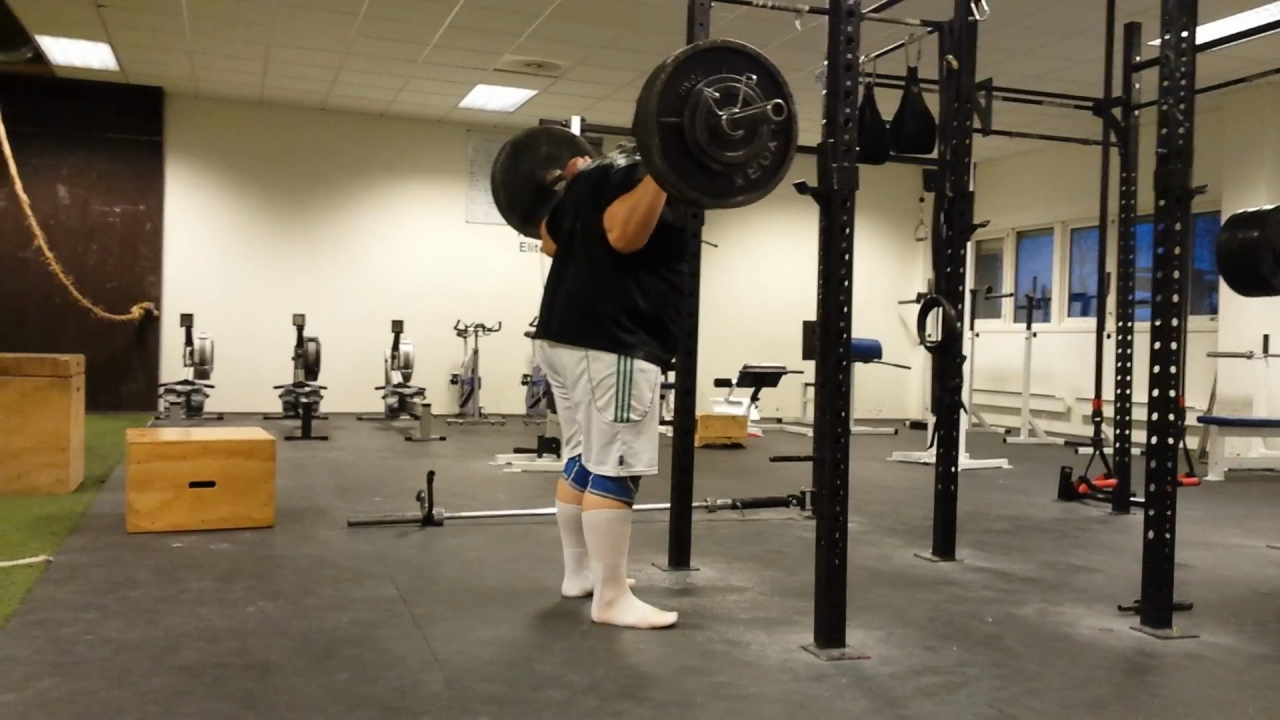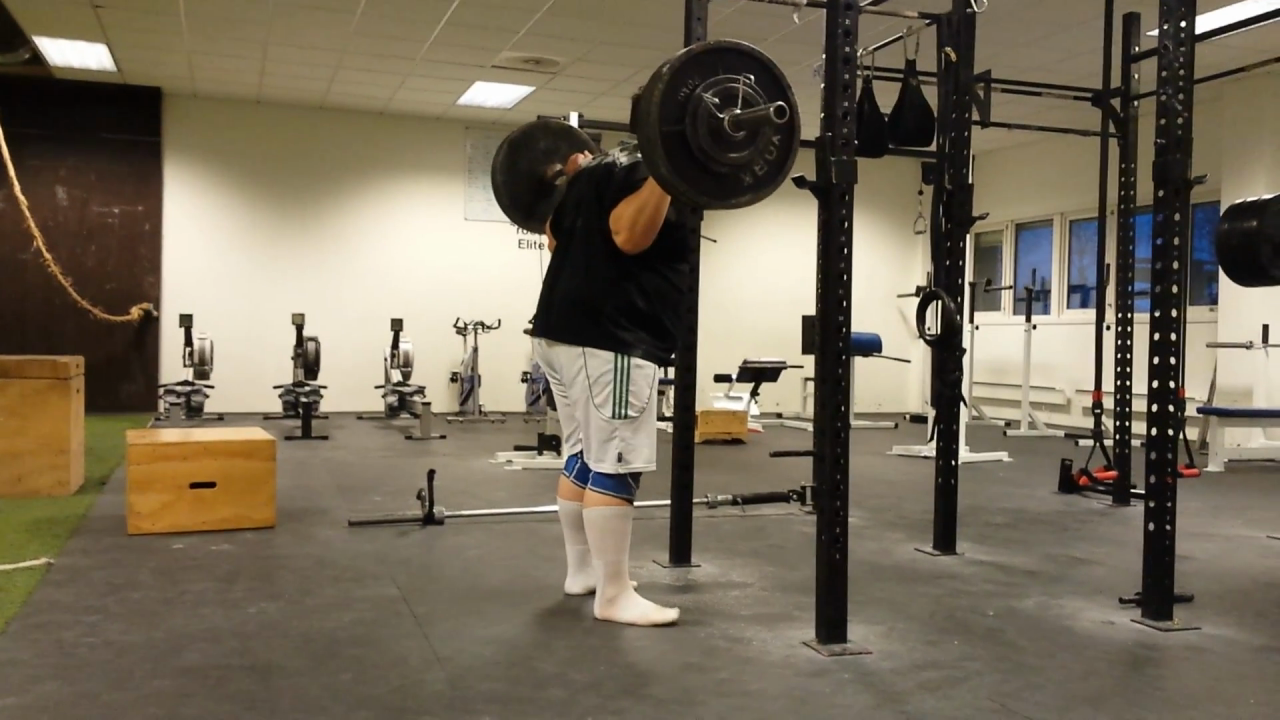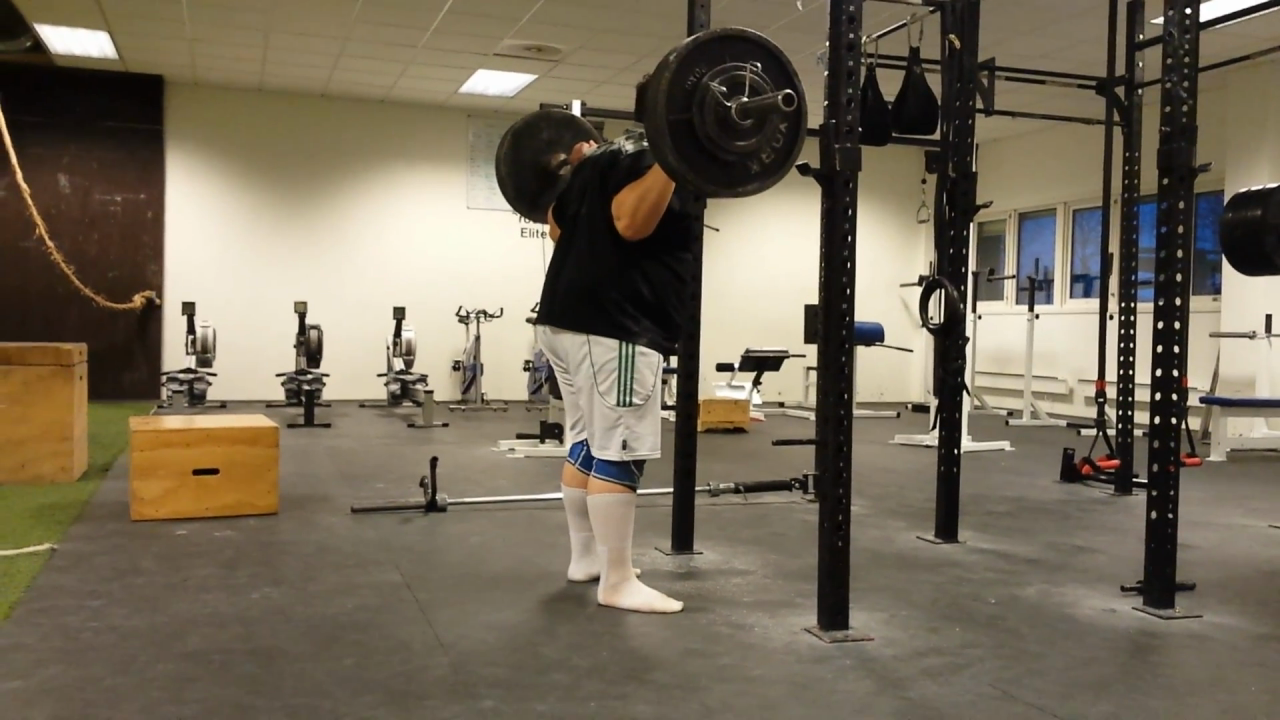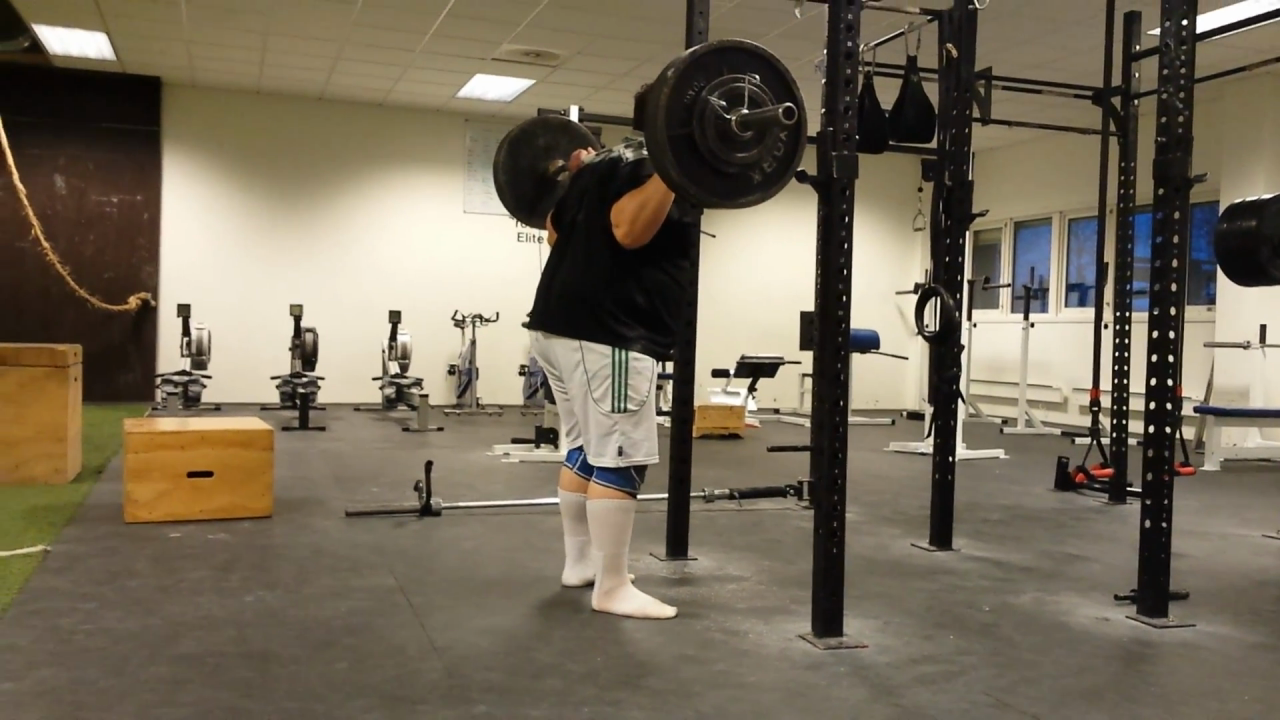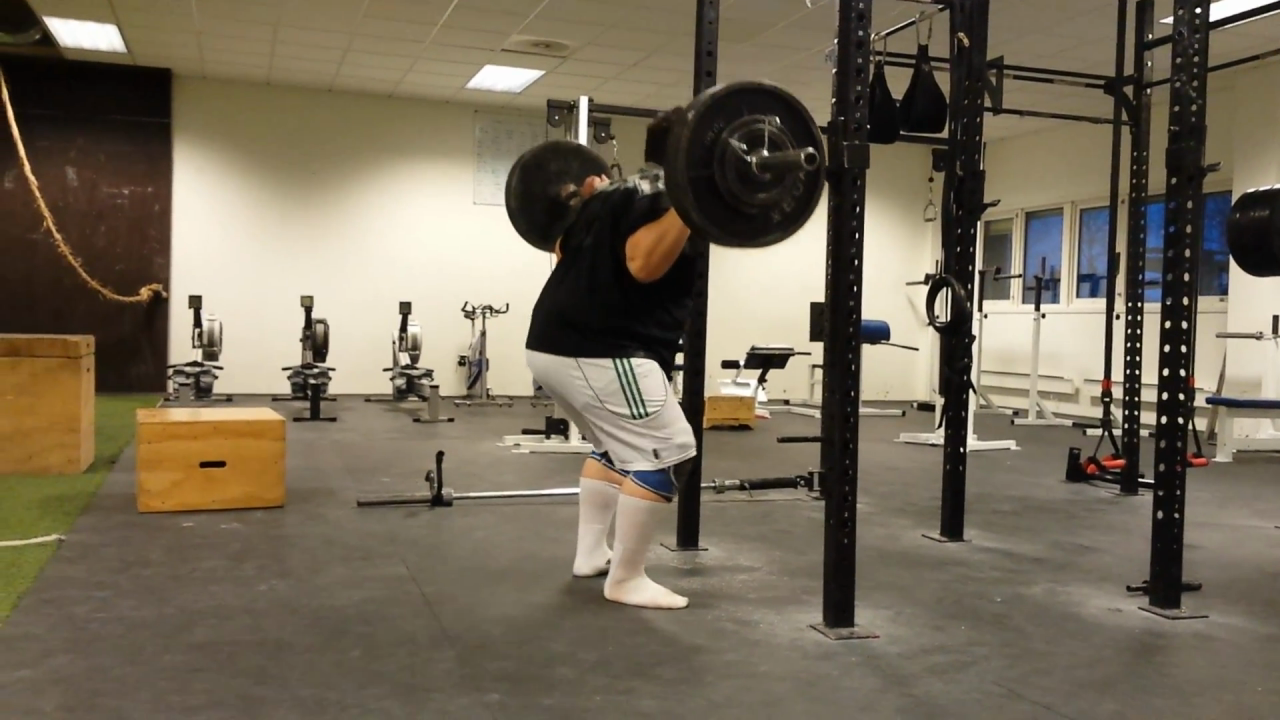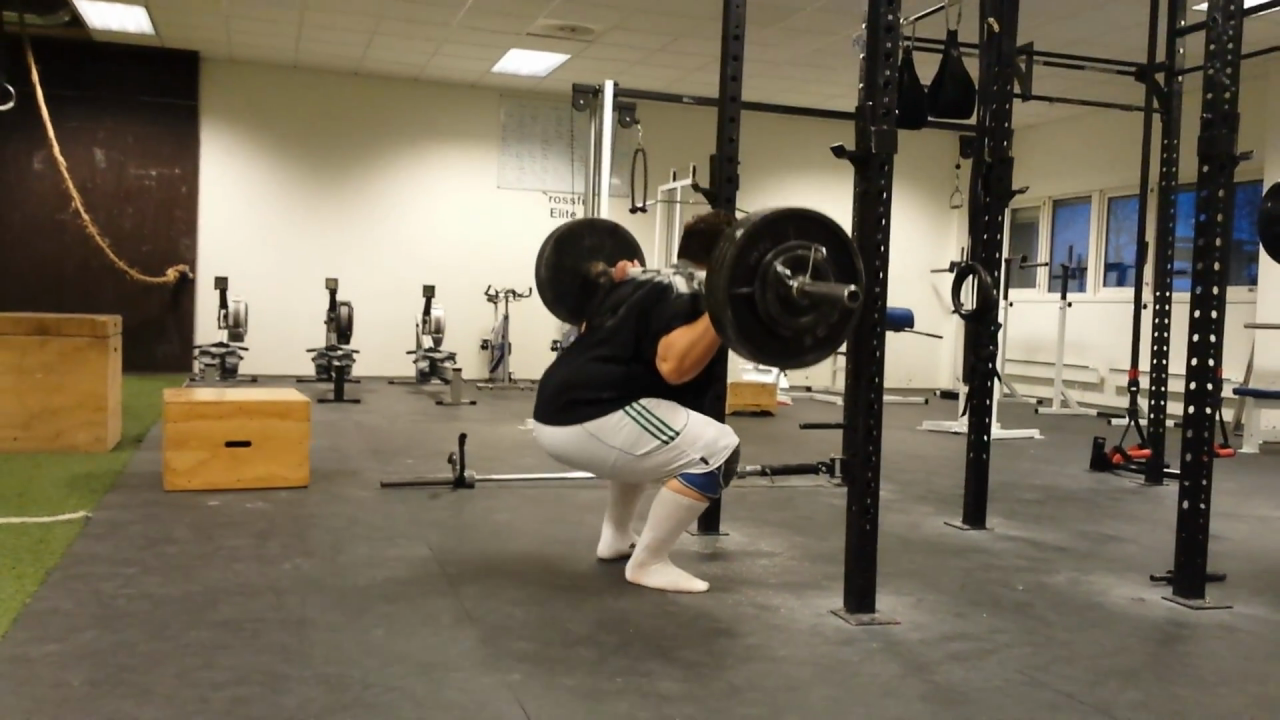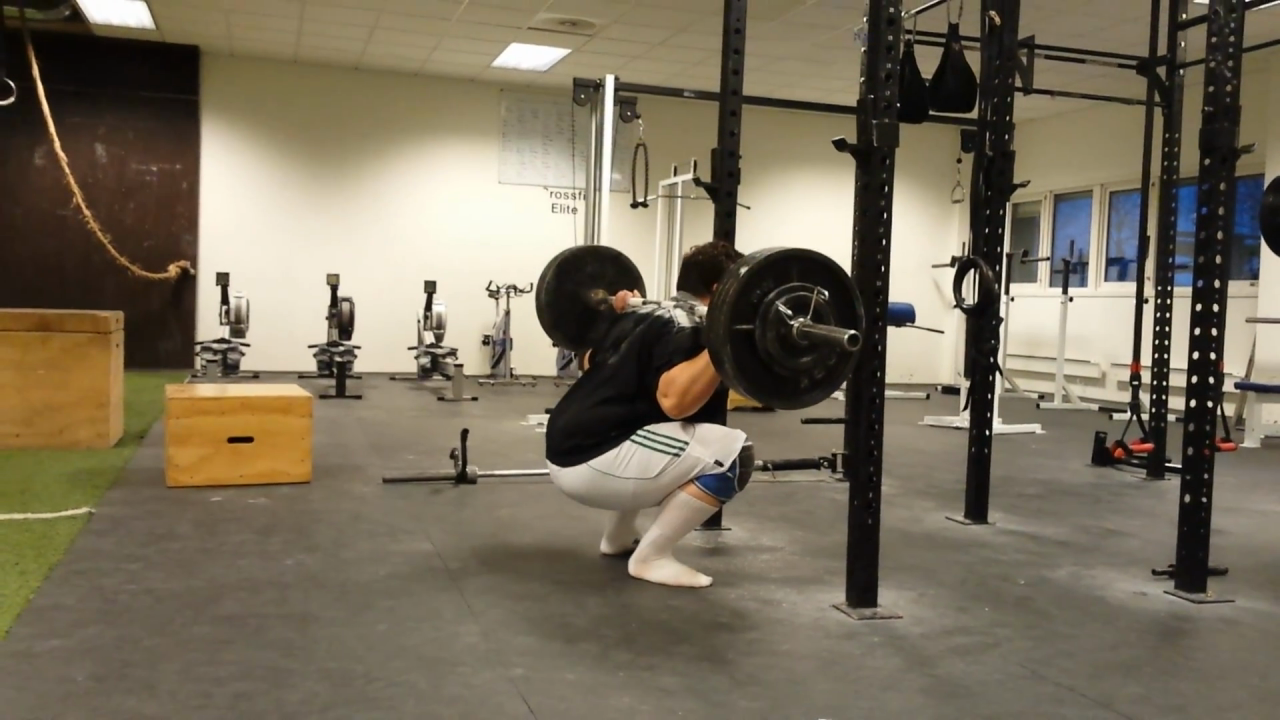
dt=0.7s
person 1, frame 1
left shoulder: (595, 175)
right shoulder: (639, 173)
left elbow: (551, 241)
right elbow: (623, 234)
left wrist: (571, 186)
left hip: (565, 335)
right hip: (610, 344)
left knee: (584, 461)
right knee: (613, 469)
left ankle: (580, 573)
right ankle: (611, 598)
person 1, frame 2
left shoulder: (596, 172)
right shoulder: (641, 173)
left elbow: (556, 239)
right elbow: (629, 234)
left wrist: (572, 182)
left hip: (563, 332)
right hip: (608, 341)
left knee: (583, 458)
right knee: (614, 466)
left ankle: (582, 570)
right ankle: (614, 595)
person 1, frame 3
left shoulder: (604, 162)
right shoulder: (649, 163)
left elbow: (558, 229)
right elbow: (631, 222)
left wrist: (575, 173)
left hip: (567, 321)
right hip: (612, 330)
left knee: (586, 446)
right knee: (618, 453)
left ankle: (585, 558)
right ankle: (617, 582)
person 1, frame 4
left shoulder: (600, 169)
right shoulder: (647, 170)
left elbow: (556, 234)
right elbow: (629, 229)
left wrist: (573, 179)
left hip: (559, 327)
right hip: (605, 335)
left knee: (585, 452)
right knee: (619, 459)
left ankle: (580, 563)
right ankle: (612, 588)
person 1, frame 5
left shoulder: (611, 196)
right shoulder: (661, 200)
left elbow: (564, 254)
right elbow: (643, 264)
left wrist: (585, 203)
left hip: (552, 345)
right hip: (598, 351)
left knee: (614, 448)
right knee: (663, 455)
left ankle: (591, 553)
right ankle: (626, 578)
person 1, frame 6
left shoulder: (639, 284)
right shoulder: (689, 299)
left elbow: (590, 332)
right elbow: (674, 365)
left wrist: (614, 286)
left hip: (557, 413)
right hip: (585, 420)
left knee: (652, 442)
right knee: (716, 452)
left ankle: (616, 538)
right ankle: (648, 563)
person 1, frame 7
left shoulder: (641, 314)
right shoulder: (687, 331)
left elbow: (590, 364)
right elbow: (674, 401)
left wrist: (617, 315)
left hip: (568, 452)
right hip: (596, 462)
right knee: (733, 455)
left ankle: (620, 535)
right ankle: (651, 557)
